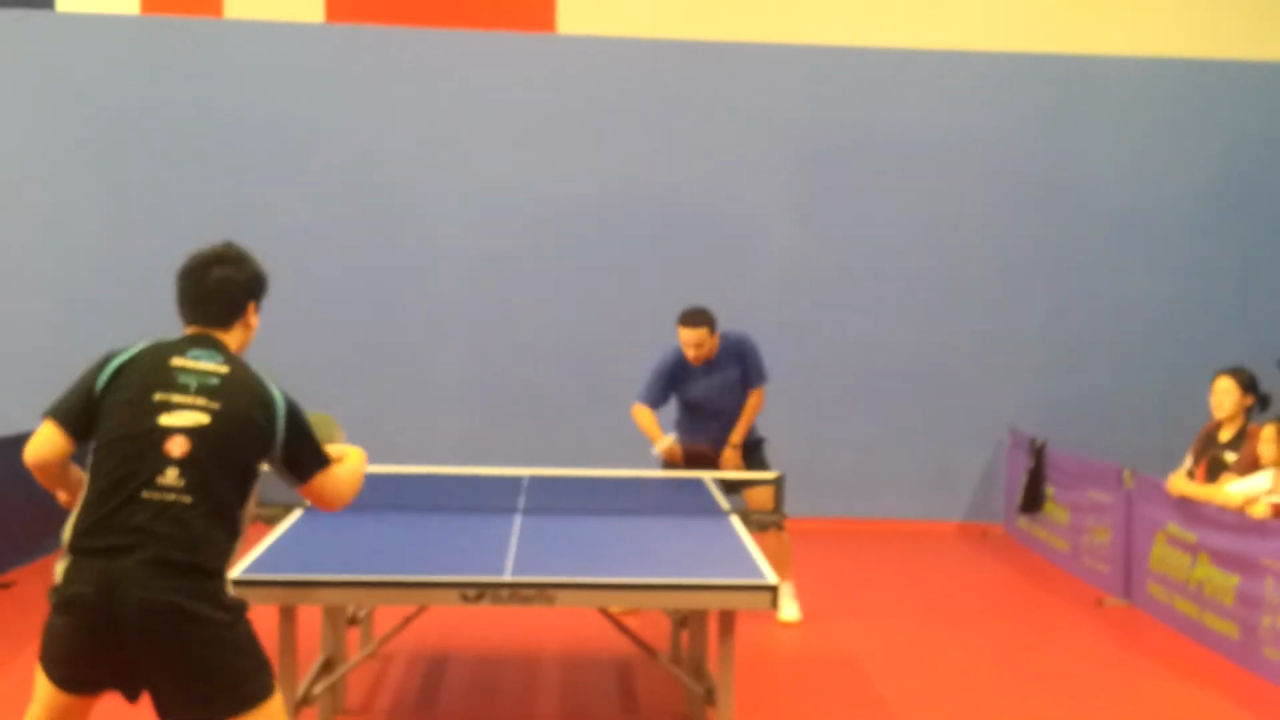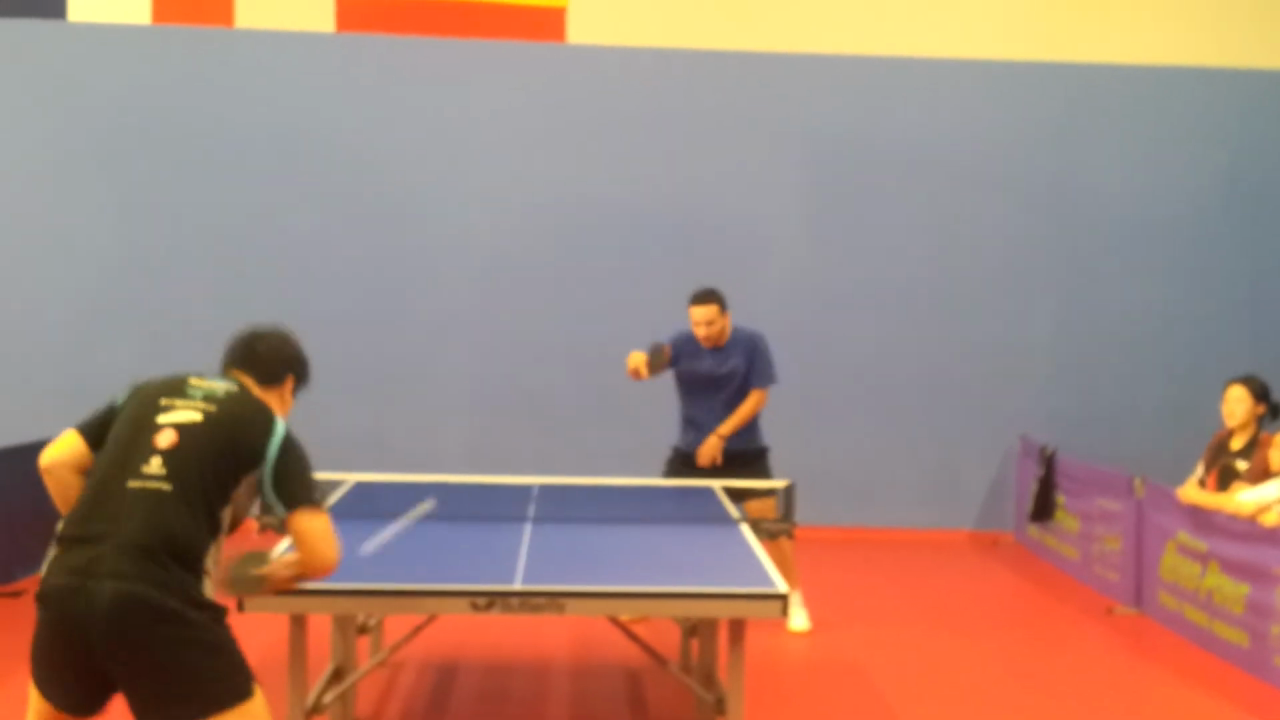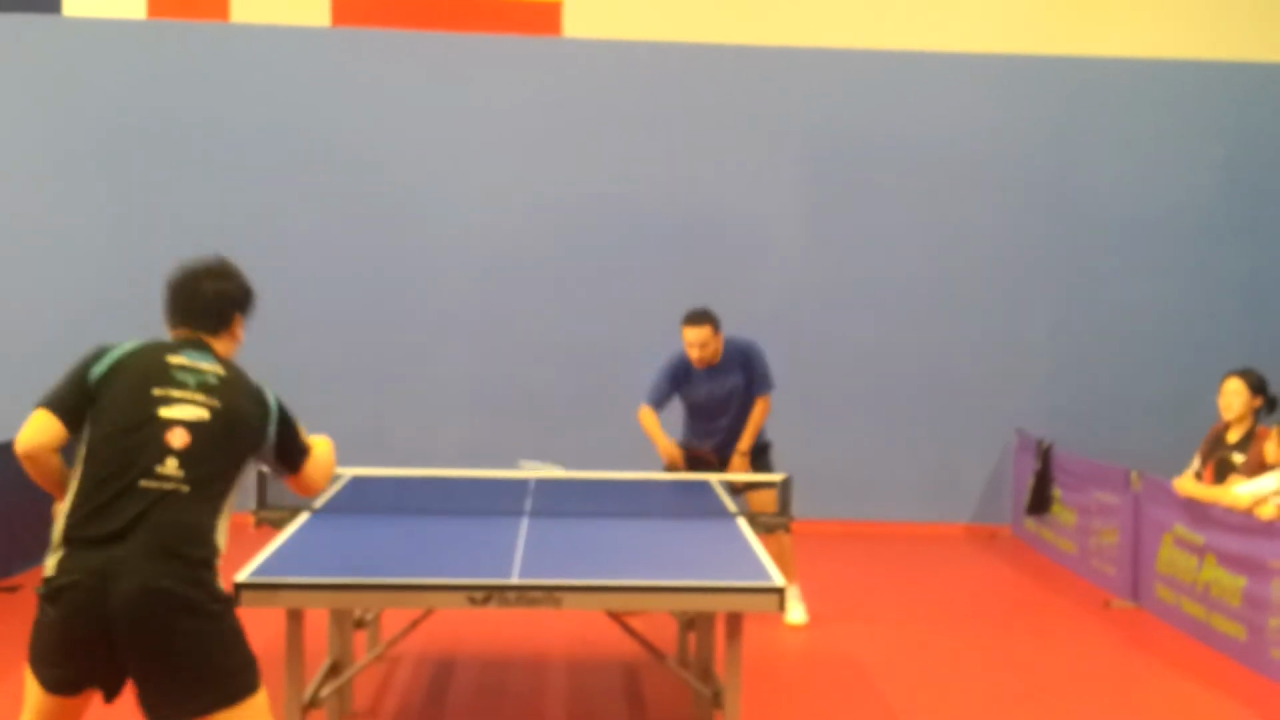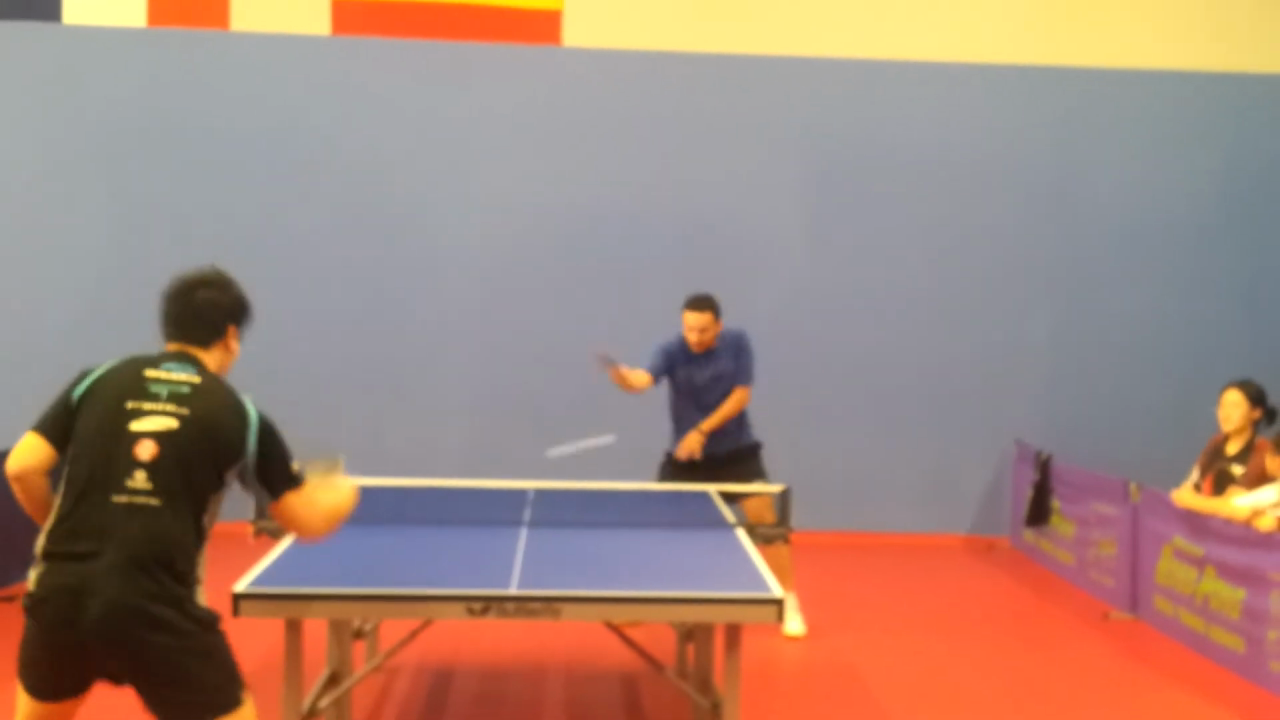
dt=0.3s
person 1, frame 1
left shoulder: (120, 366)
right shoulder: (265, 402)
left elbow: (39, 456)
right elbow: (331, 494)
right wrist: (352, 459)
left hip: (88, 590)
right hip: (189, 609)
person 1, frame 2
left shoulder: (147, 394)
right shoulder: (270, 432)
left elbow: (54, 461)
right elbow: (321, 555)
right wrist: (289, 572)
left hip: (69, 587)
right hip: (162, 605)
person 1, frame 3
left shoulder: (109, 363)
right shoulder: (254, 402)
left elbow: (31, 445)
right elbow: (312, 479)
left wrist: (71, 495)
right wrist: (323, 448)
left hip: (78, 582)
right hip: (178, 595)
person 1, frame 4
left shoulder: (98, 381)
right shoulder: (238, 415)
left elbow: (21, 467)
right elbow: (308, 520)
right wrist: (344, 493)
left hip: (60, 594)
right hip: (158, 610)
person 2, frame 1
left shoulder: (741, 346)
right shoulder: (672, 364)
left elbow: (756, 394)
right elbow: (641, 408)
left wrist: (735, 445)
right wrist: (659, 439)
left hip: (740, 446)
right hip: (689, 450)
left knee: (767, 516)
left ankle: (786, 592)
person 2, frame 2
left shoulder: (752, 342)
right shoulder: (680, 343)
left elbow: (758, 396)
right elbow: (642, 371)
left wrist: (720, 435)
right wrist: (637, 362)
left hip: (743, 451)
right hip: (690, 451)
left knee: (770, 525)
left ankle: (794, 599)
person 2, frame 3
left shoulder: (747, 353)
right shoulder: (675, 367)
left elbow: (762, 400)
right elbow: (646, 411)
left wrist: (742, 452)
right wrist: (663, 443)
left hip: (745, 449)
right hip: (696, 452)
left ankle: (792, 595)
person 2, frame 4
left shoulder: (738, 341)
right shoulder: (671, 350)
left elbow: (741, 395)
right elbow: (642, 379)
left wrist: (701, 431)
right wrist: (624, 376)
left hip: (737, 451)
right hip: (683, 454)
left knee: (766, 524)
left ankle: (789, 603)
